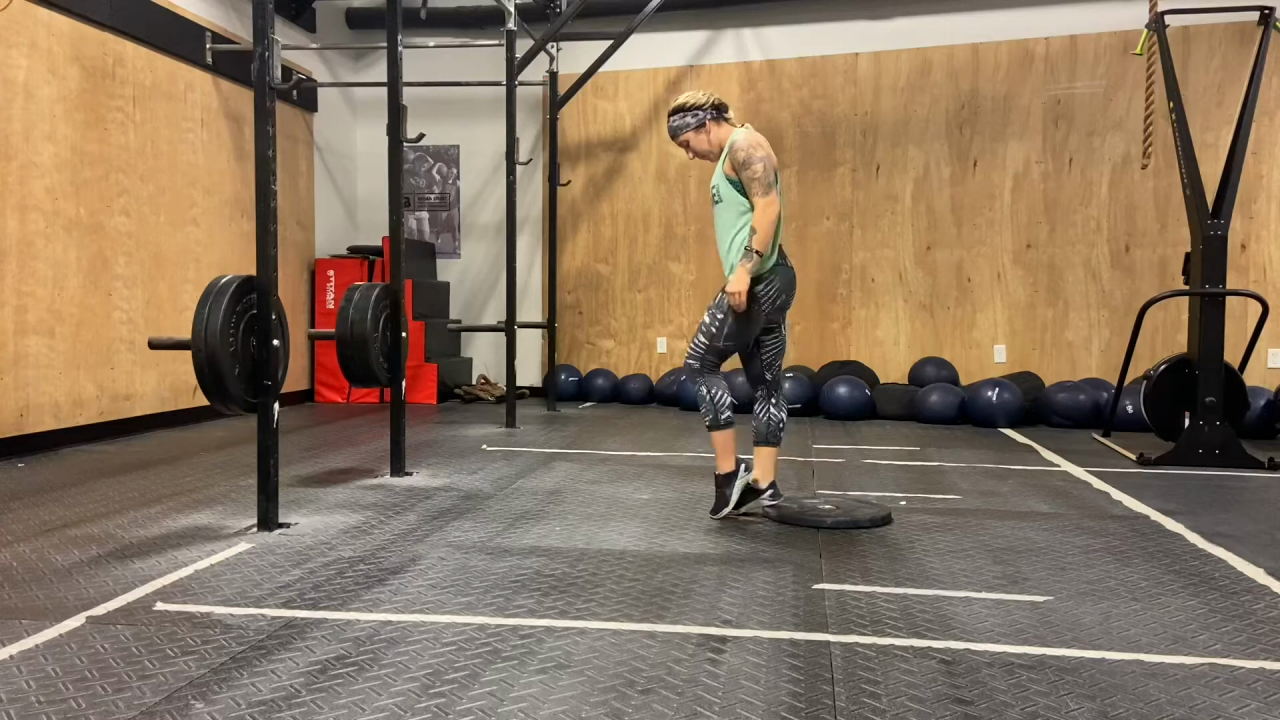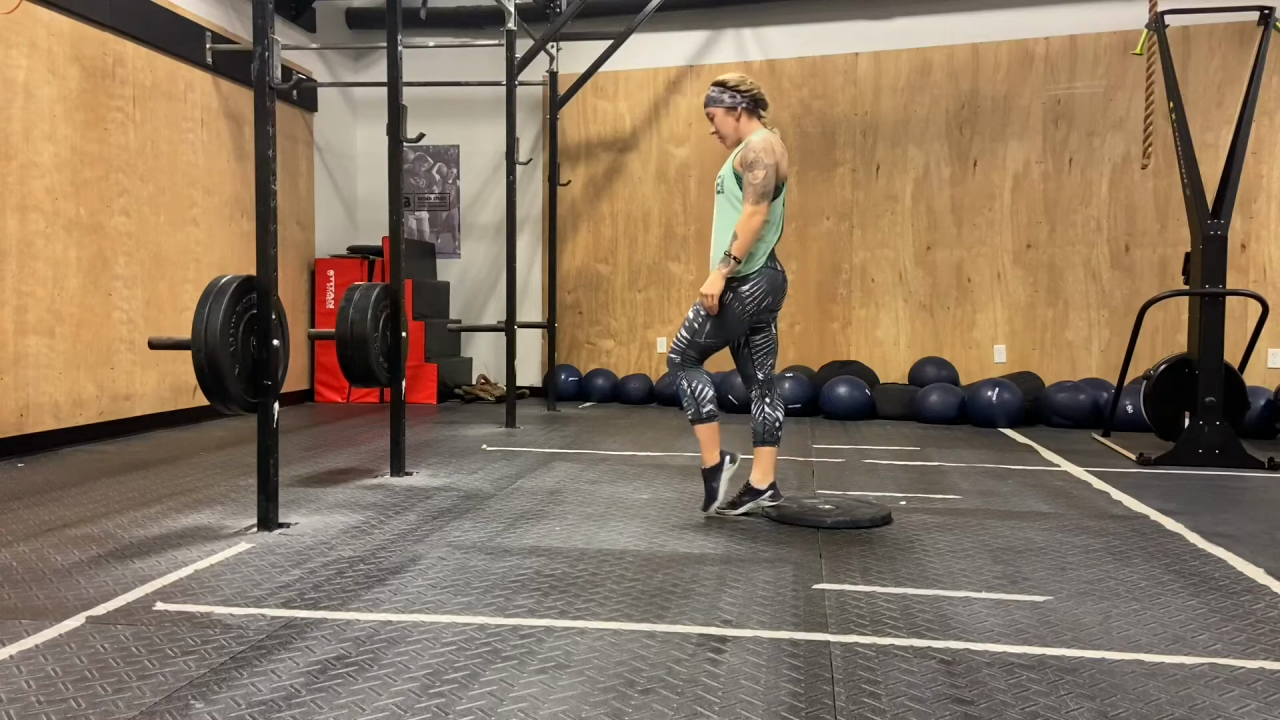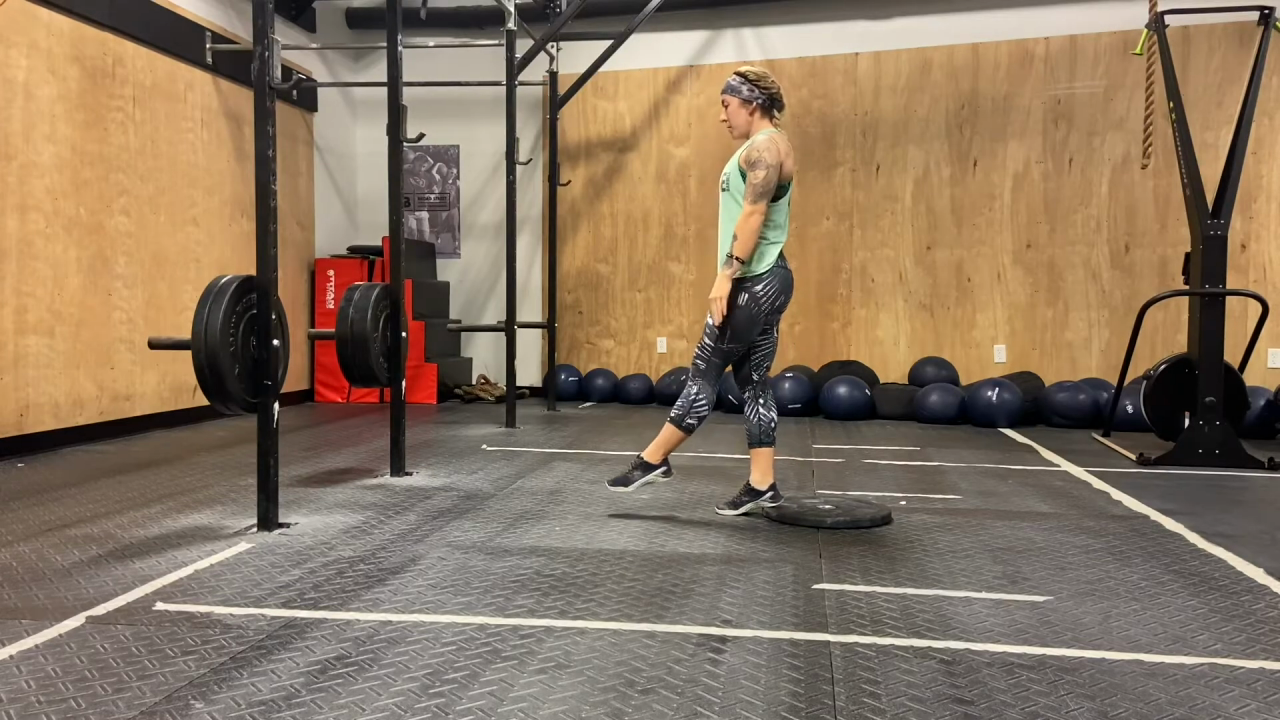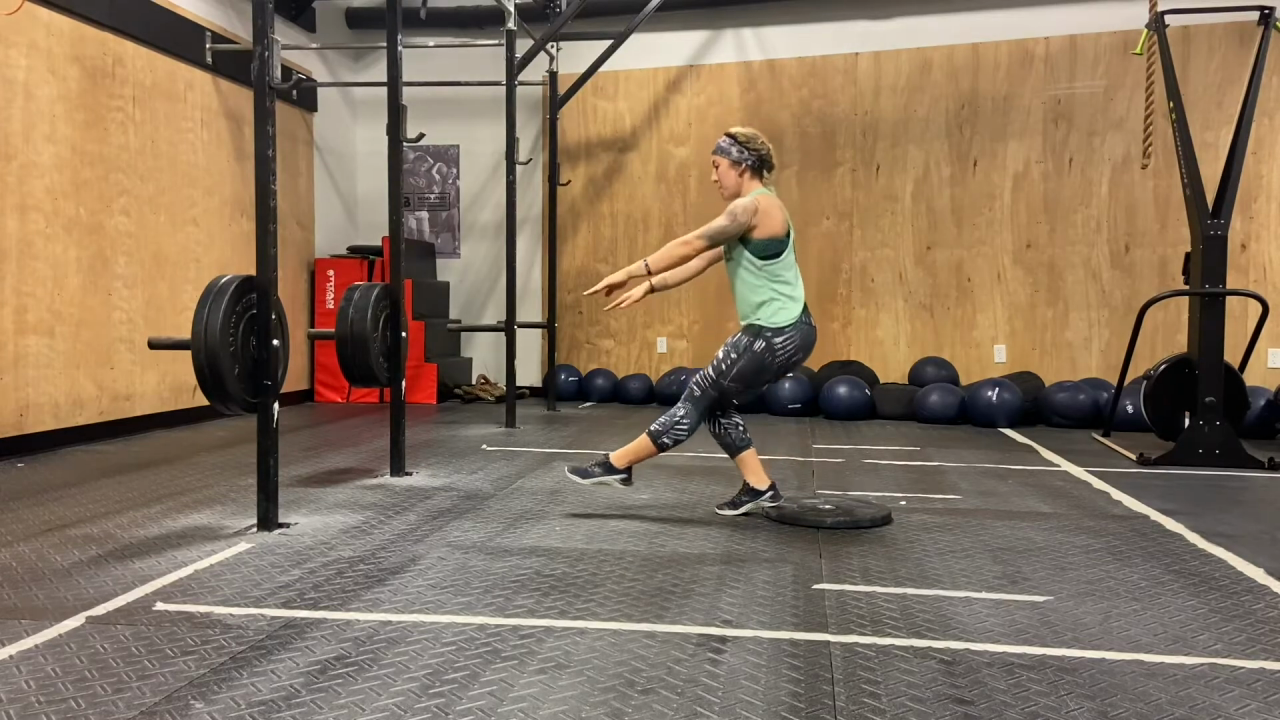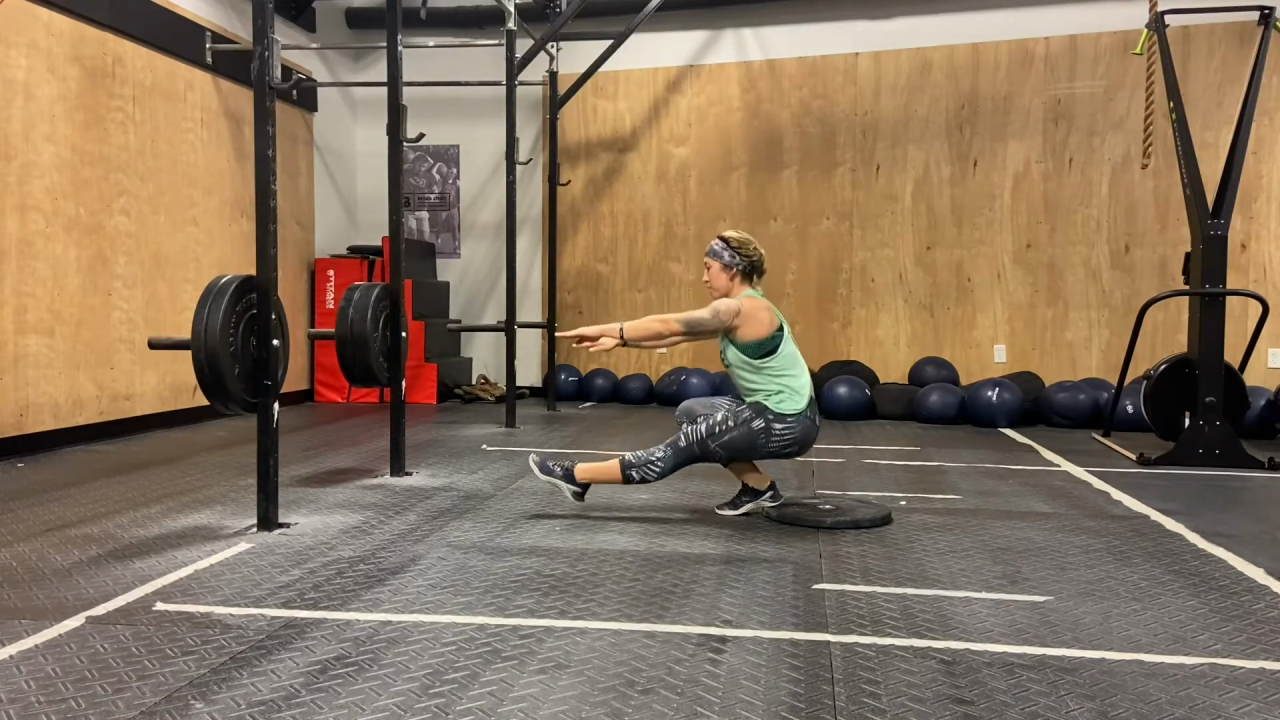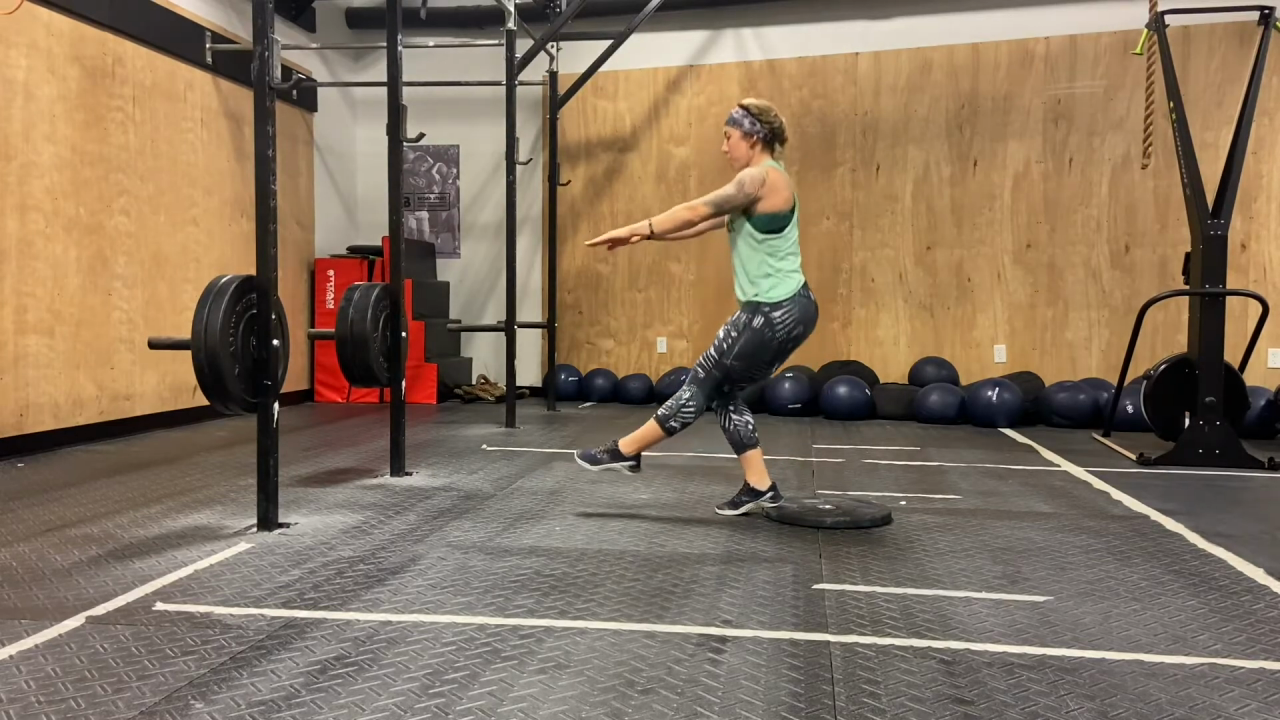
dt=0.7s
person 1, frame 1
left shoulder: (744, 144)
right shoulder: (735, 154)
left elbow: (768, 208)
left wrist: (743, 271)
left hip: (758, 280)
right hip: (766, 281)
left knee: (701, 363)
right knee: (765, 381)
left ankle: (729, 468)
right ankle: (763, 483)
person 1, frame 2
left shoulder: (760, 145)
right shoulder: (753, 149)
left elbow: (756, 215)
left wrist: (720, 271)
left hip: (747, 281)
right hip: (759, 279)
left knee: (683, 358)
right knee: (760, 382)
left ankle: (715, 461)
right ankle: (763, 484)
person 1, frame 3
left shoulder: (765, 145)
right shoulder: (760, 147)
left elbow: (753, 216)
left wrist: (725, 276)
right wrist: (730, 277)
left hip: (756, 282)
right hip: (763, 281)
left knee: (706, 372)
right knee: (752, 382)
left ankle: (653, 460)
right ankle: (762, 485)
person 1, frame 4
left shoulder: (753, 206)
right shoulder: (753, 209)
left elbow: (690, 245)
right elbow: (702, 259)
left wrist: (629, 272)
right wrist: (648, 286)
left hip: (776, 335)
right hip: (777, 331)
left knee: (698, 398)
right knee: (713, 401)
left ankle: (617, 464)
right ankle: (760, 487)
person 1, frame 5
left shoulder: (739, 309)
right shoulder: (743, 307)
left elbow: (667, 324)
right elbow: (678, 332)
left wrist: (606, 329)
right wrist: (619, 338)
left hip: (784, 425)
right hip: (781, 414)
left knee: (680, 448)
right knee: (690, 414)
left ankle: (577, 476)
right ankle: (760, 488)
person 1, frame 6
left shoulder: (760, 178)
right shoulder: (763, 181)
left elbow: (697, 210)
right elbow: (710, 221)
left wrist: (637, 229)
right wrist: (646, 233)
left hip: (775, 312)
right hip: (785, 309)
left knee: (702, 383)
right knee: (723, 391)
left ankle: (623, 451)
right ankle: (760, 487)
